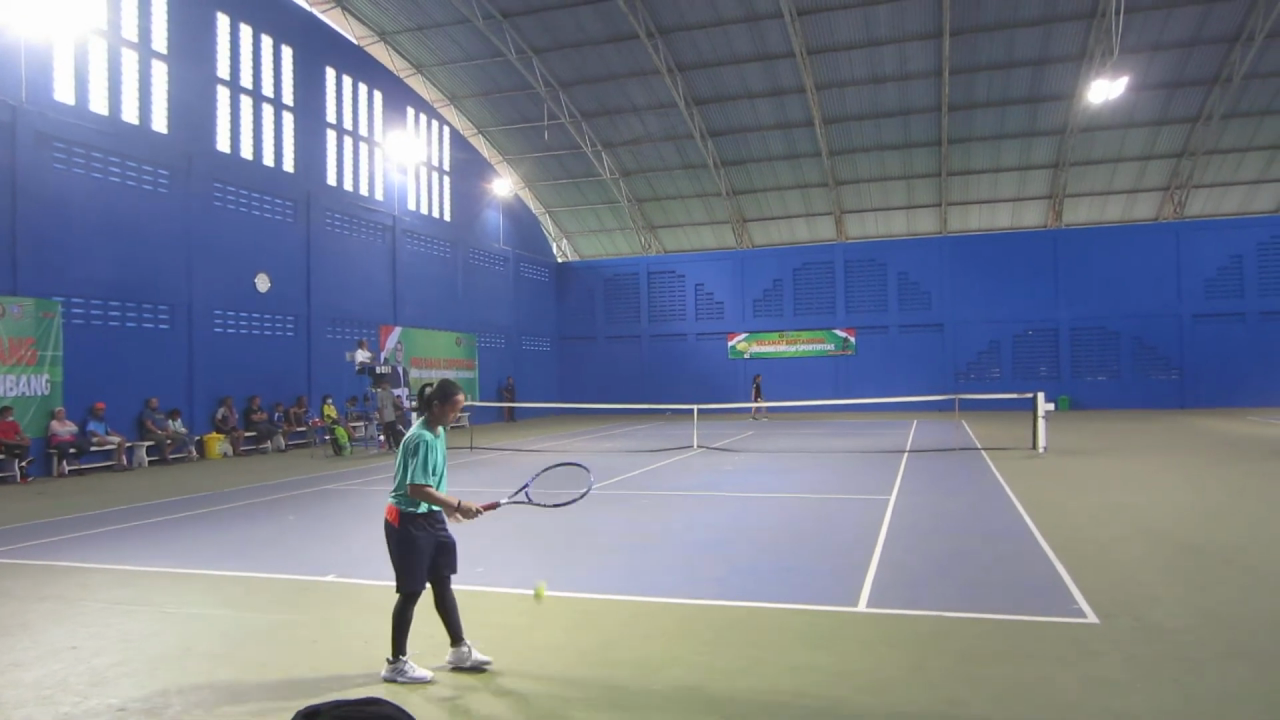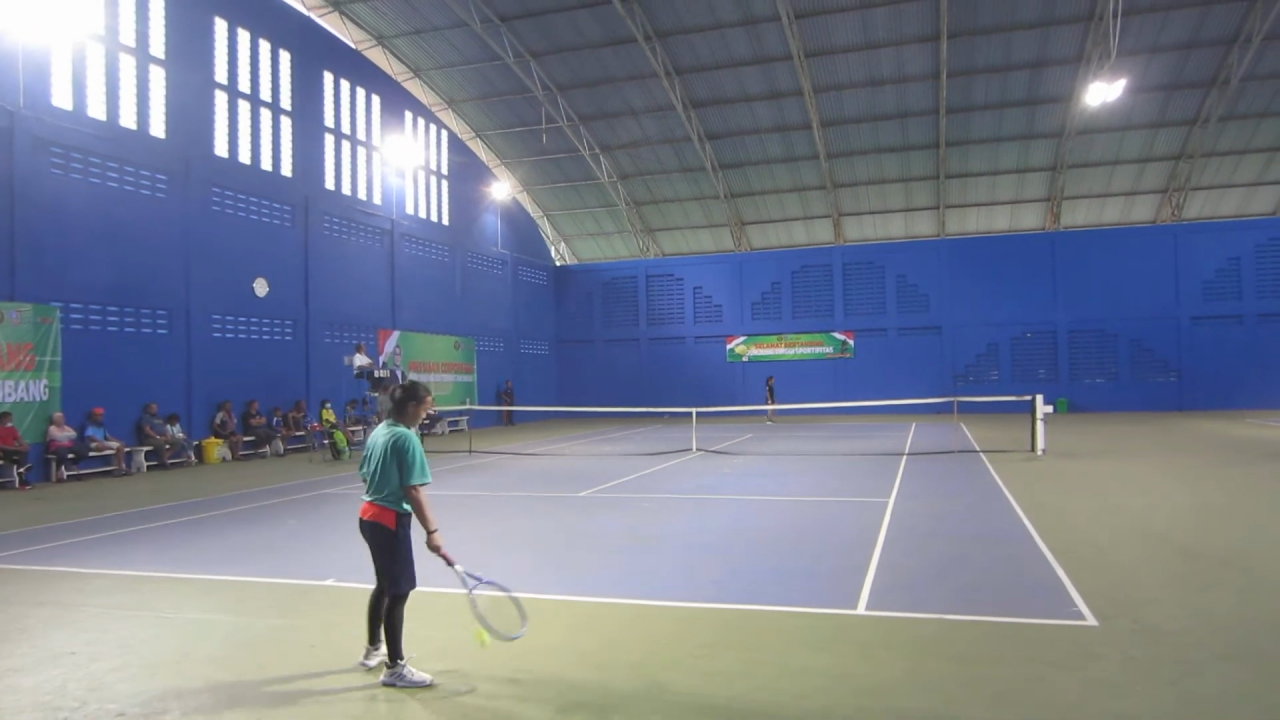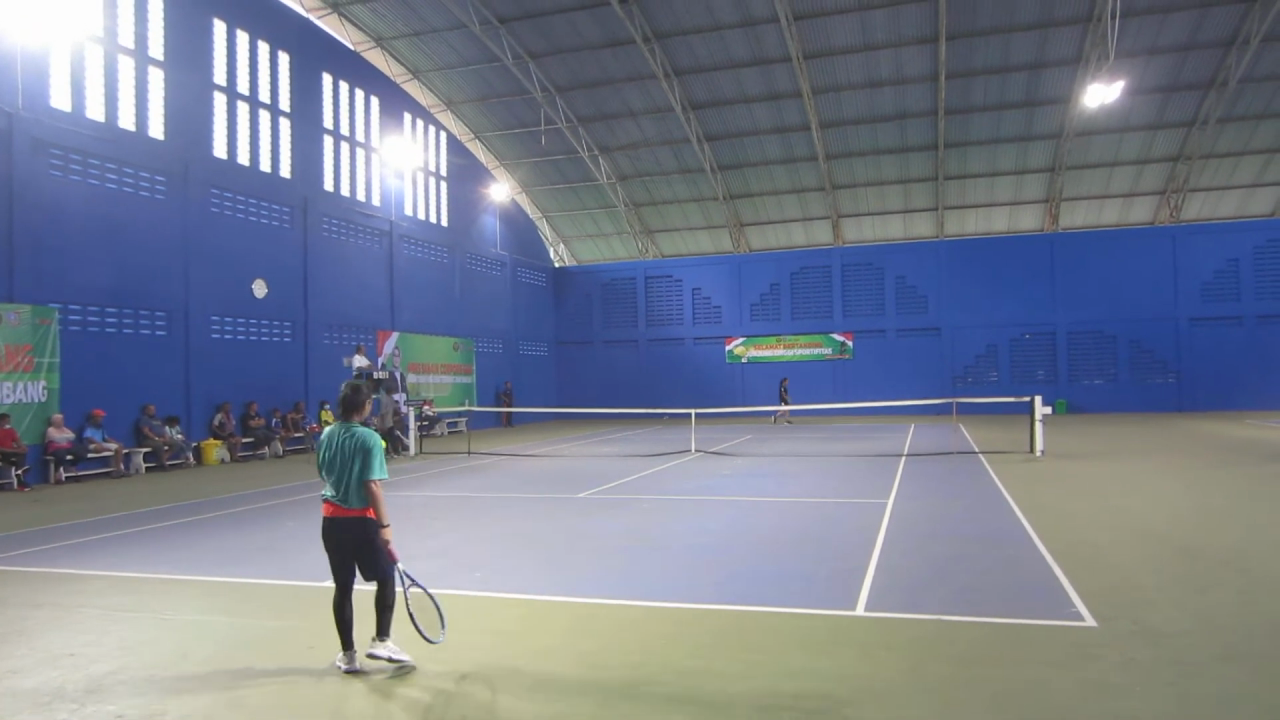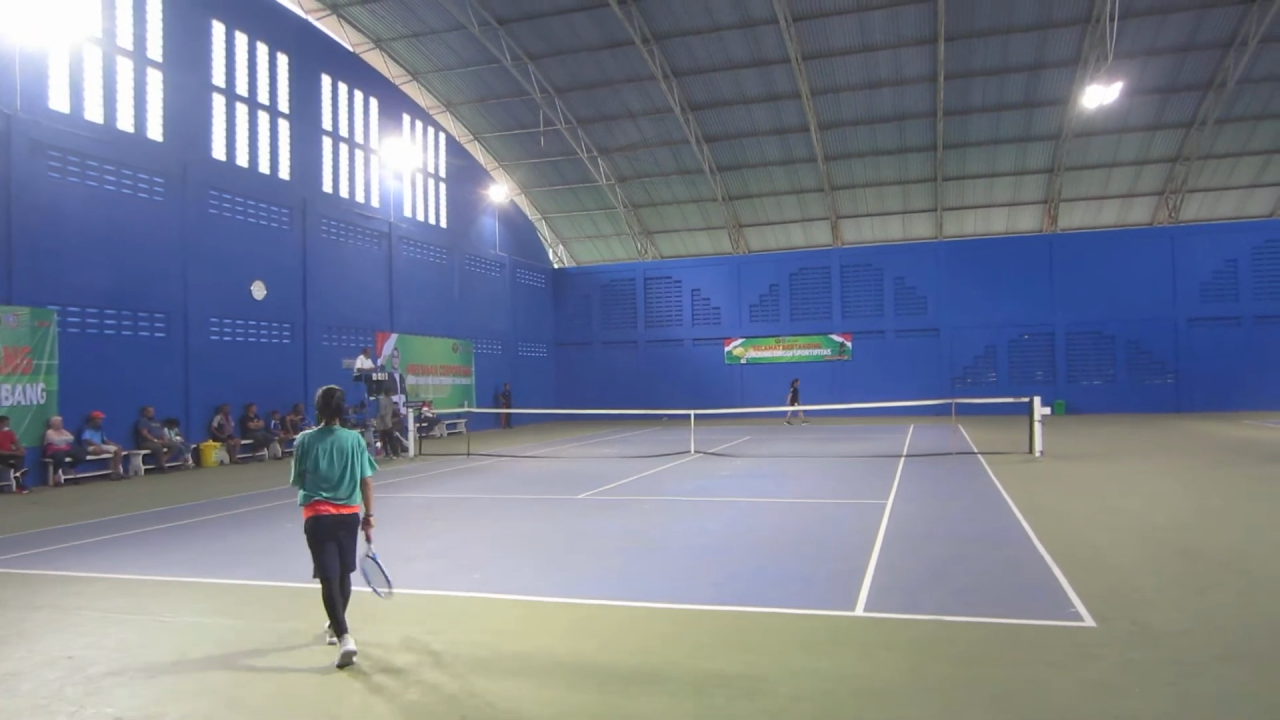
dt=0.4s
person 1, frame 1
left shoulder: (437, 432)
right shoulder: (421, 439)
right elbow: (417, 489)
left wrist: (451, 507)
right wrist: (457, 505)
left hip: (430, 518)
right hip: (408, 522)
left knee: (442, 583)
right knee: (411, 592)
left ankle: (459, 648)
right ankle: (396, 663)
person 1, frame 2
left shoulder: (379, 431)
right shoulder: (407, 438)
right elbow: (414, 491)
right wrist: (432, 531)
left hip: (370, 515)
right hip: (390, 520)
left knee: (385, 586)
right knee: (398, 592)
left ankle: (374, 649)
right ankle: (395, 667)
person 1, frame 3
left shoulder: (326, 435)
right shoulder: (368, 438)
right elbow: (372, 486)
right wrist: (384, 525)
left hip: (332, 518)
right hip: (361, 519)
left knee: (343, 586)
right knee: (386, 578)
left ankle: (347, 654)
right ankle: (381, 641)
person 1, frame 4
left shoulder: (304, 440)
right shoulder: (355, 439)
left elbow: (297, 482)
right elbow: (366, 482)
right wrist: (369, 515)
left hip: (318, 516)
right hip: (349, 515)
left knee: (329, 579)
right knee: (343, 574)
left ankle: (344, 637)
right ankle: (337, 629)
